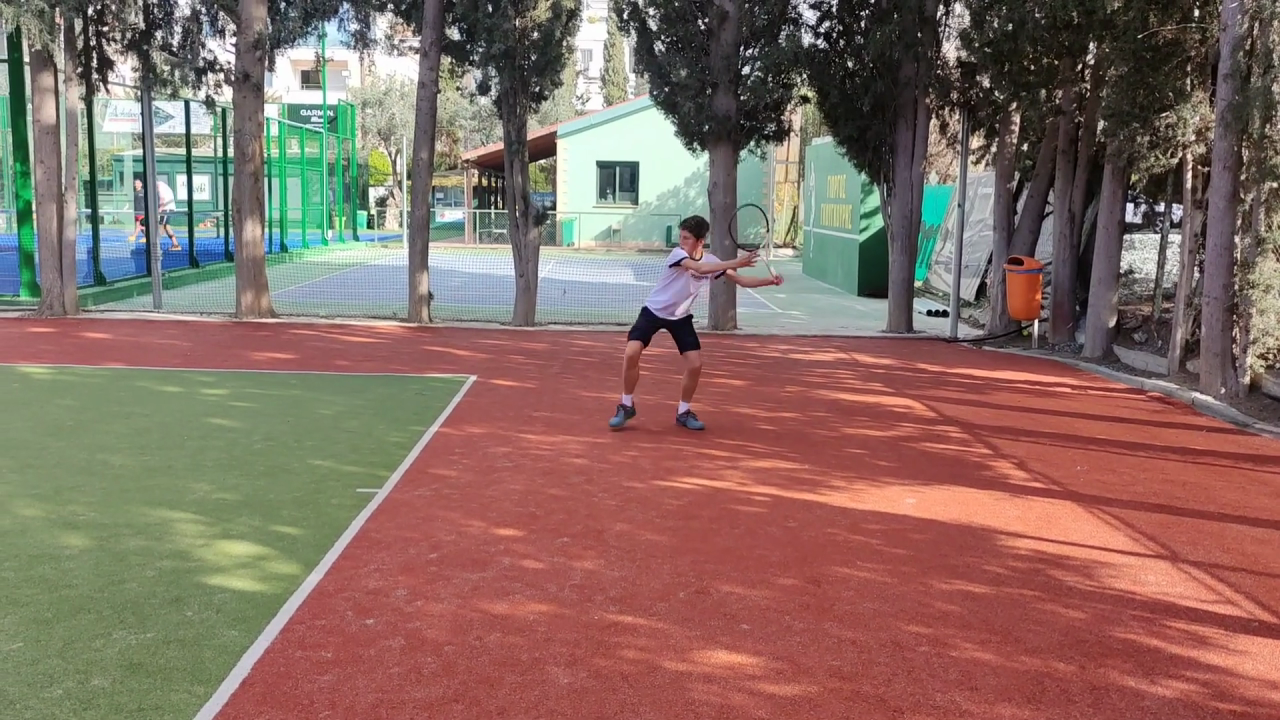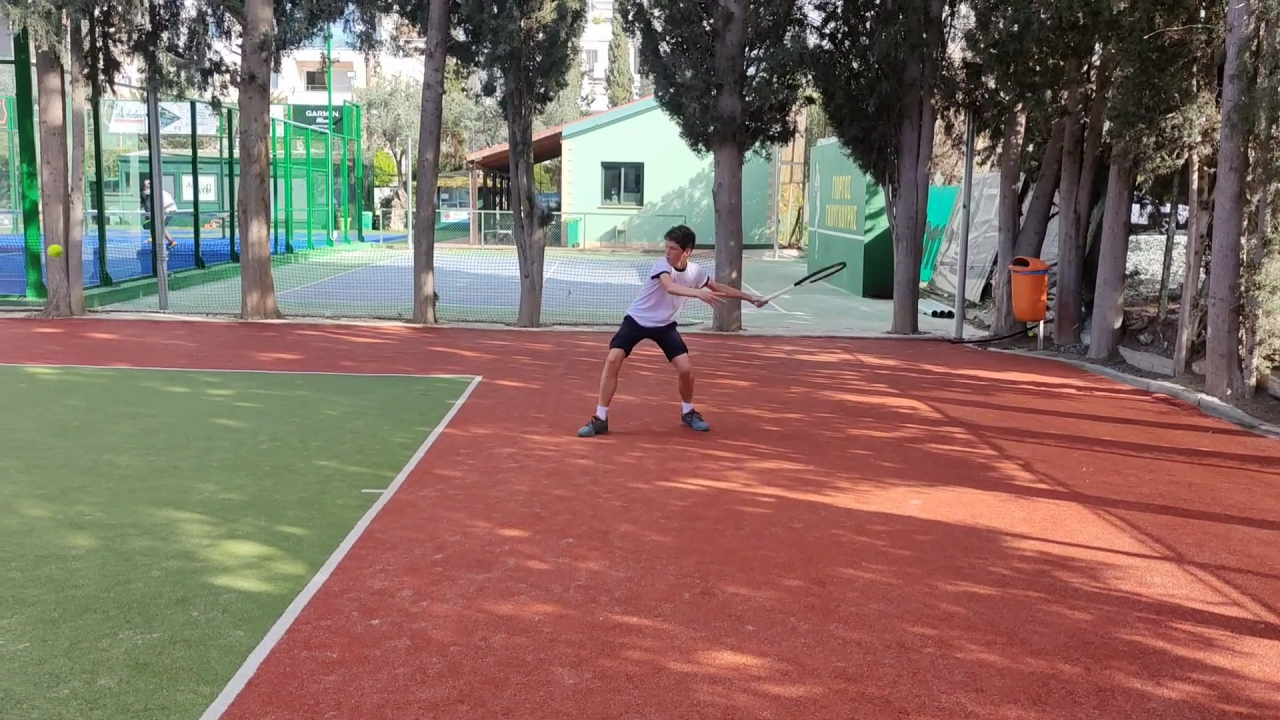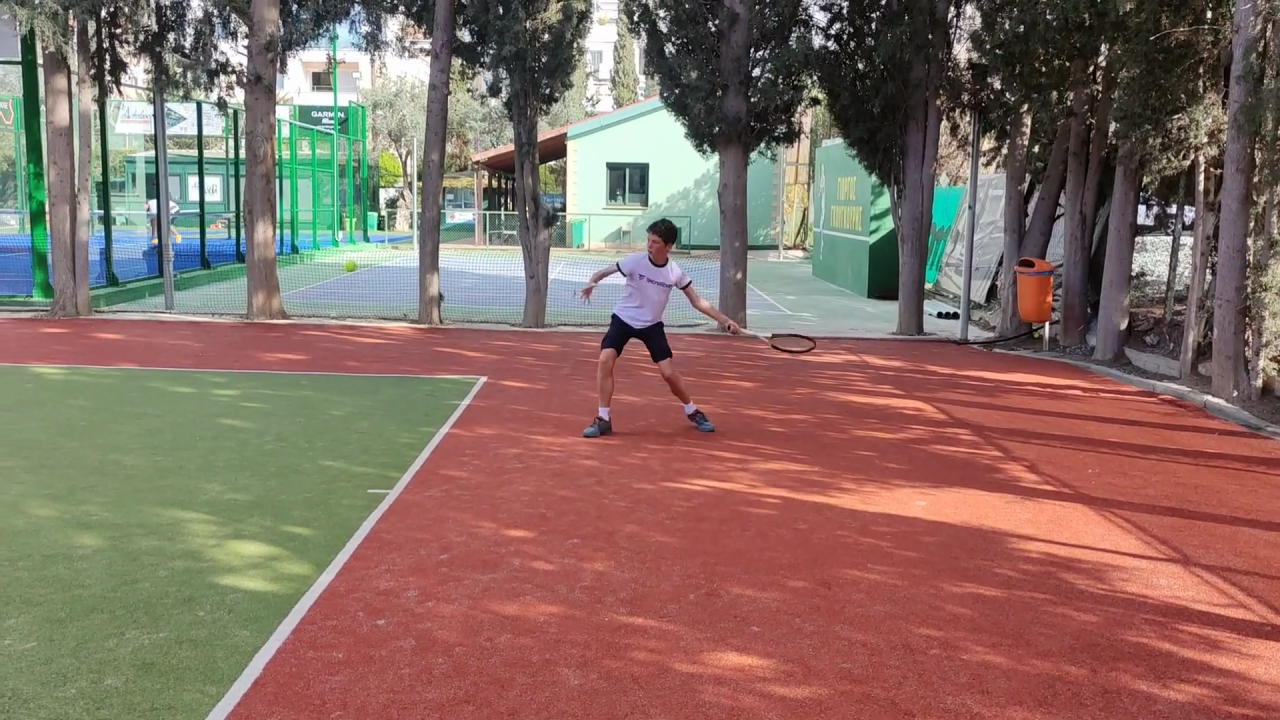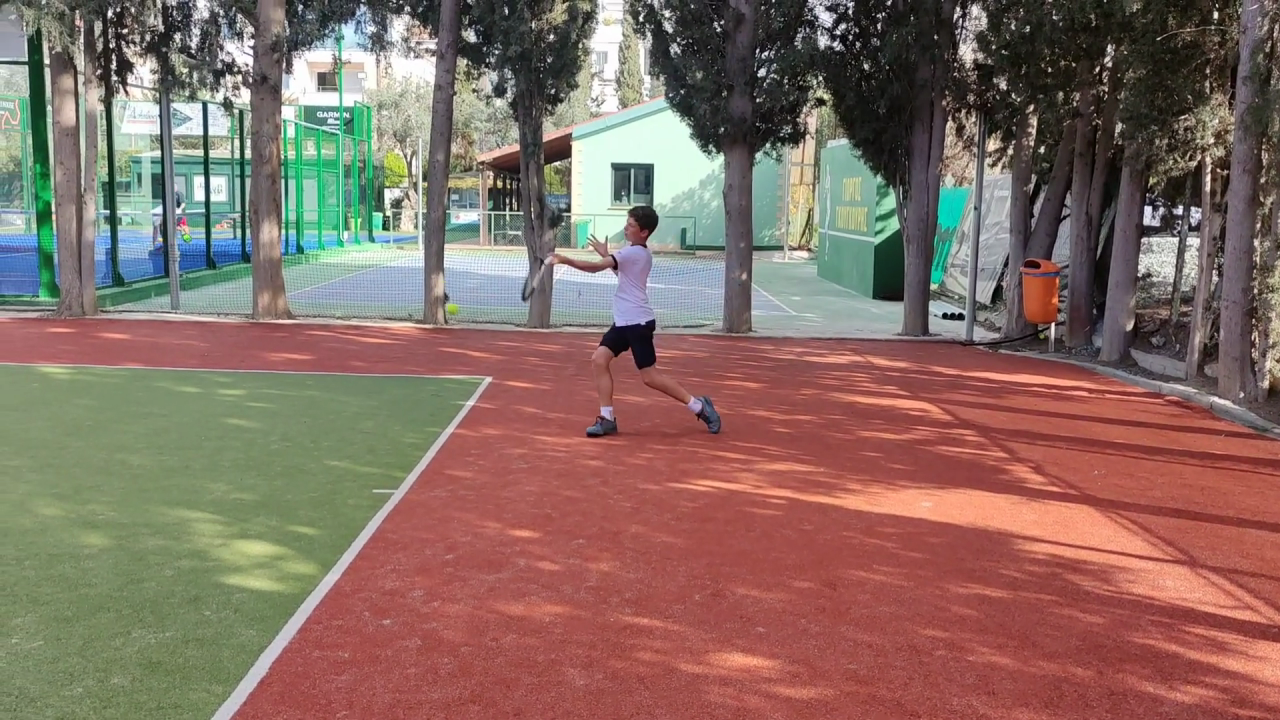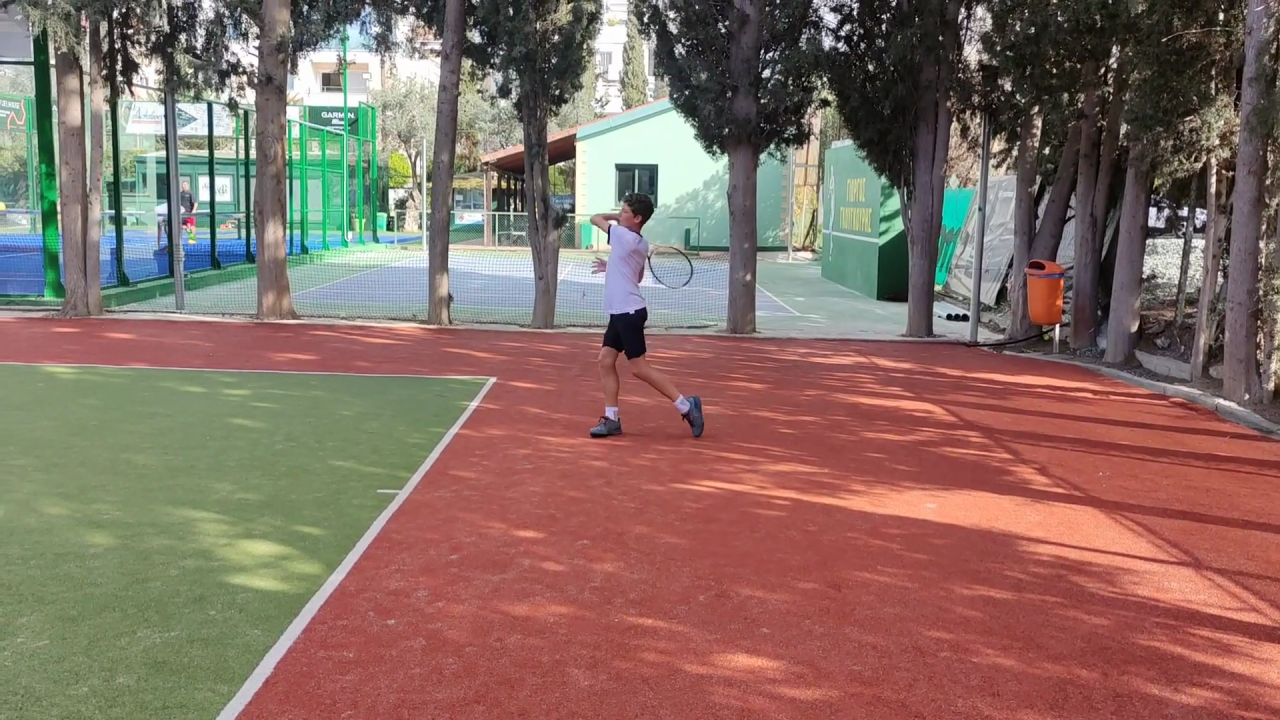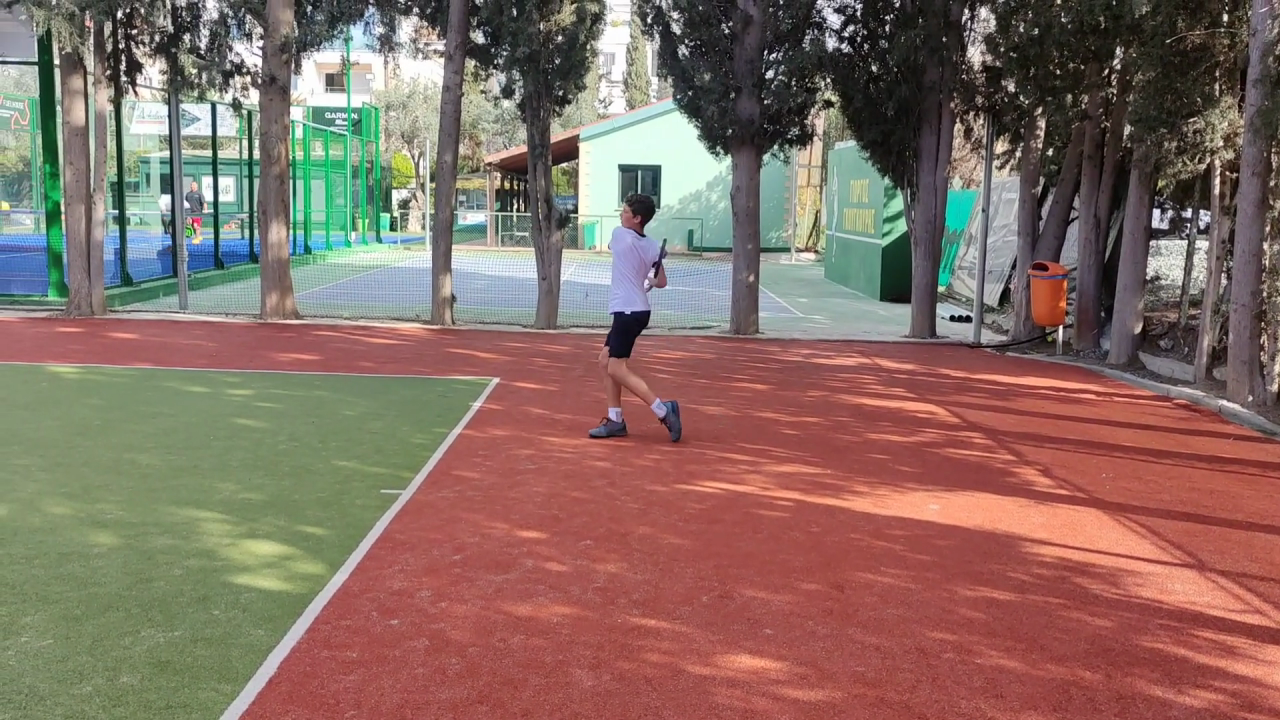
dt=0.2s
person 1, frame 1
left shoulder: (710, 261)
right shoulder: (678, 254)
left elbow: (741, 281)
right elbow: (699, 268)
left wrist: (770, 281)
right wrist: (735, 263)
left hip: (680, 316)
right hip: (653, 311)
left knee: (694, 365)
right knee: (631, 353)
left ankle: (683, 411)
right ankle: (626, 405)
person 1, frame 2
left shoulder: (695, 272)
right shoulder: (662, 265)
left elbow: (718, 289)
right elbow: (670, 287)
left wrist: (749, 297)
right wrist: (699, 294)
left hip: (665, 325)
right hip: (636, 320)
left knee: (685, 368)
right knee: (613, 360)
left ankle: (688, 412)
right ankle: (599, 418)
person 1, frame 3
left shoulder: (675, 272)
right shoulder: (635, 260)
left elbow: (697, 300)
right elbow: (607, 270)
left wrist: (724, 320)
right wrist: (592, 282)
left hip: (650, 324)
right hip: (623, 319)
left knee: (668, 371)
right knee: (605, 361)
left ankle: (692, 411)
right ankle: (603, 419)
person 1, frame 4
left shoulder: (636, 254)
right shoulder: (634, 251)
left elbow: (593, 266)
left wrist: (563, 259)
right wrist: (601, 255)
left hip: (639, 323)
right hip: (623, 321)
left knee: (650, 376)
right knee: (599, 360)
left ankle: (700, 406)
right ankle: (607, 419)
person 1, frame 5
left shoulder: (620, 233)
right shoulder: (642, 244)
left elbow: (596, 219)
left wrist: (613, 216)
right wrist: (610, 267)
left hip: (628, 311)
right hip: (622, 311)
left knee: (640, 367)
right knee: (605, 361)
left ankle: (686, 406)
right ankle: (612, 419)
person 1, frame 6
left shoulder: (619, 234)
right shoulder: (653, 245)
right elbow: (661, 281)
left hip: (628, 311)
right hip: (639, 310)
left knee: (616, 368)
right knee: (607, 361)
left ankle: (663, 409)
right ankle: (616, 420)
